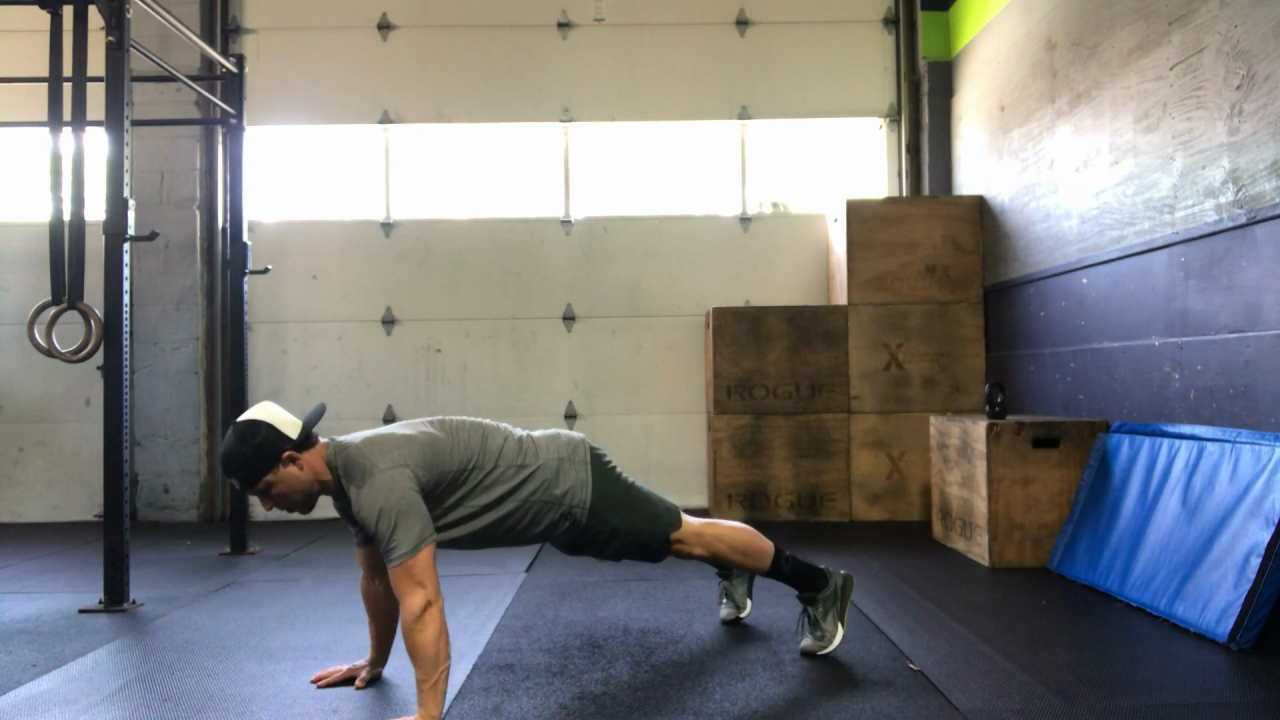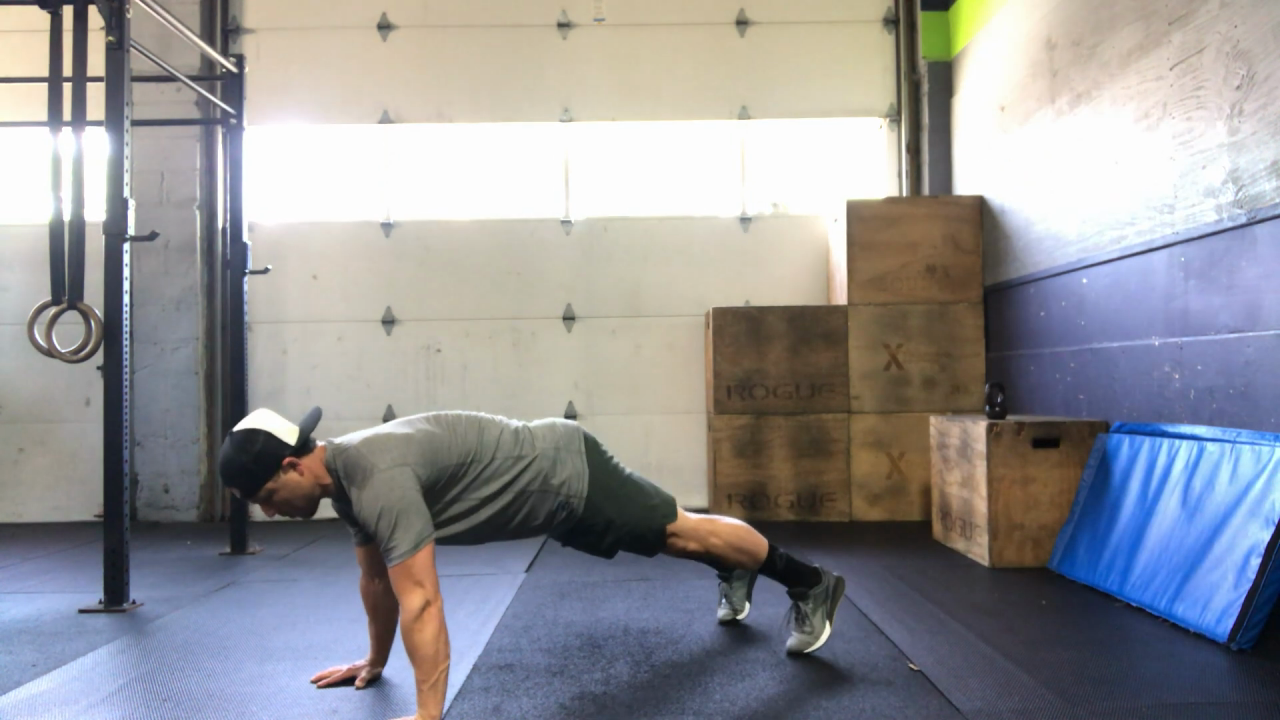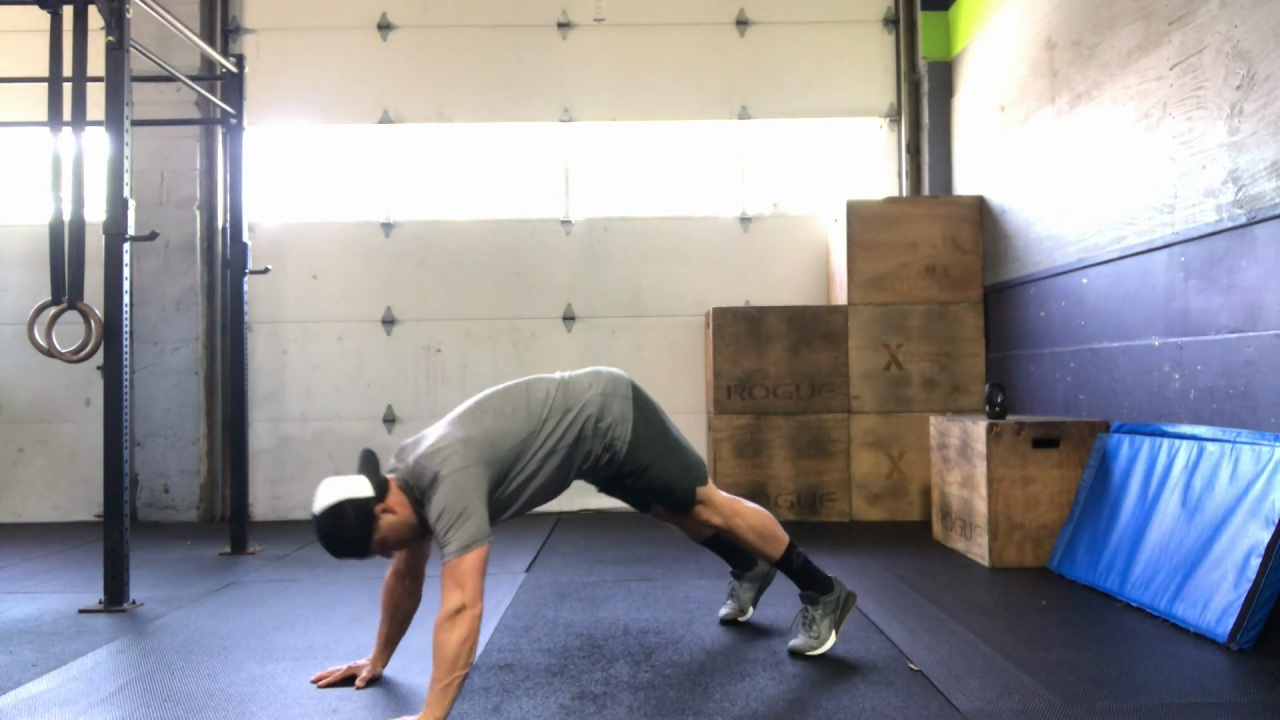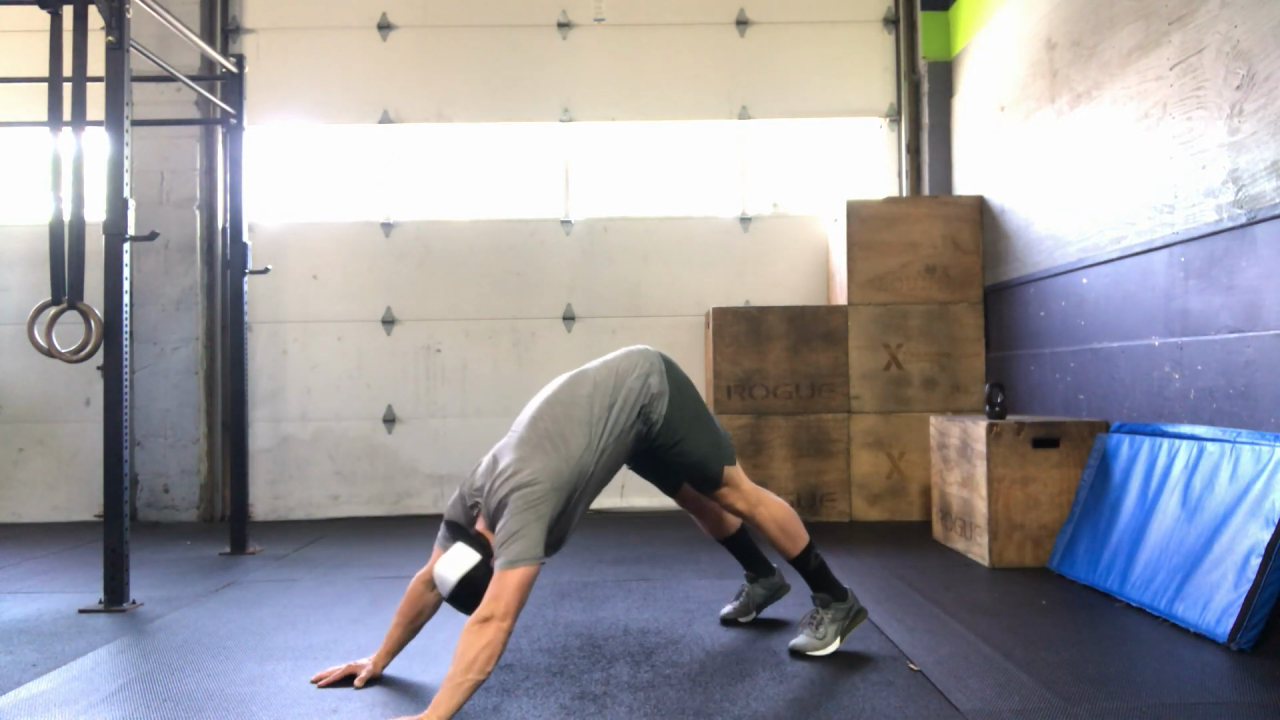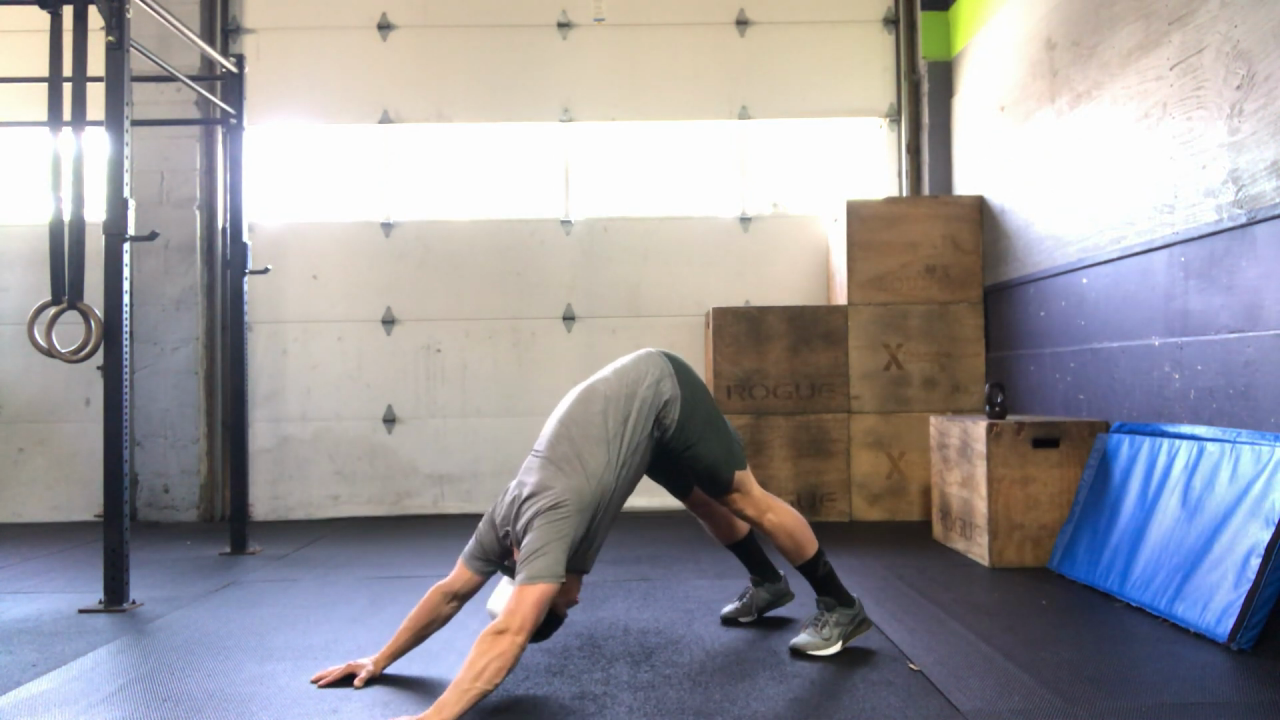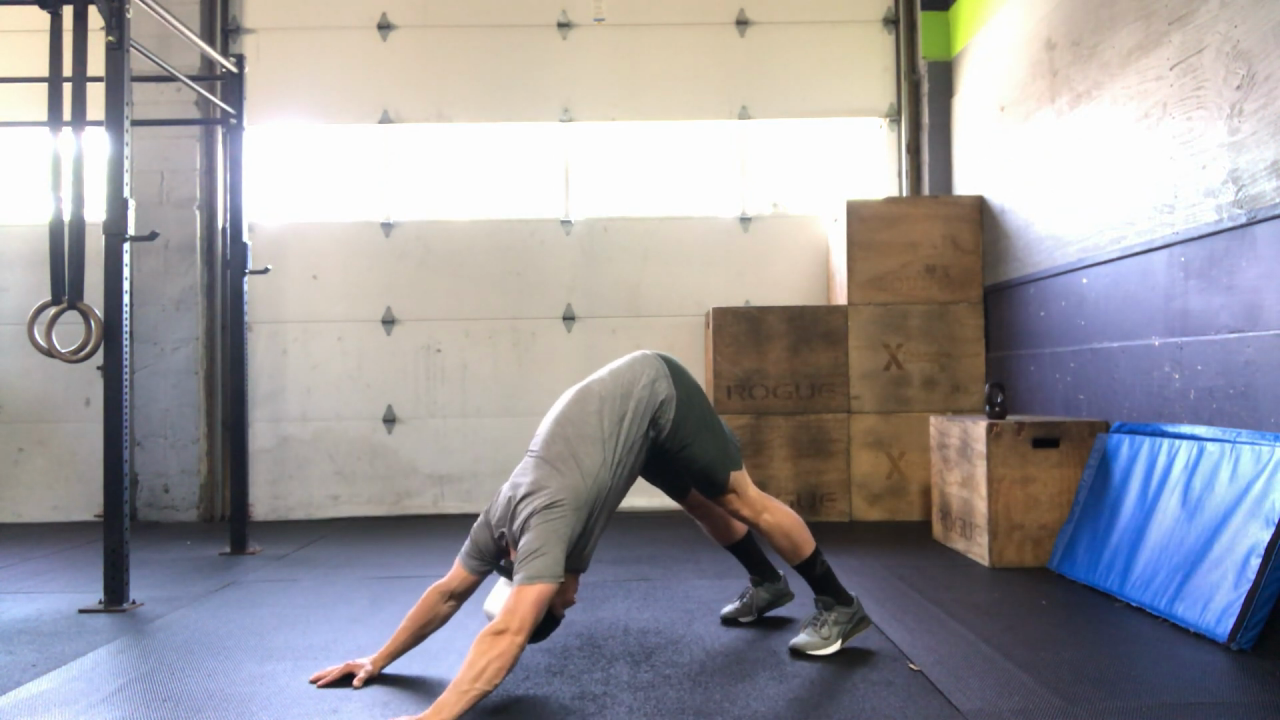
dt=0.7s
person 1, frame 1
left shoulder: (378, 482)
right shoulder: (346, 474)
left elbow: (421, 603)
right elbow: (376, 578)
right wrist: (373, 660)
left hip: (567, 485)
right hip: (553, 495)
left knee: (688, 538)
right knee: (672, 539)
left ankle: (819, 587)
right ankle: (733, 577)
person 1, frame 2
left shoulder: (377, 480)
right shoulder: (346, 476)
left elbow: (420, 602)
right elbow: (375, 578)
right wrist: (374, 660)
left hip: (563, 476)
right hip: (548, 480)
left knee: (681, 531)
right knee: (664, 532)
left ankle: (811, 586)
right ankle: (734, 574)
person 1, frame 3
left shoulder: (447, 483)
right shoulder: (405, 478)
left elbow: (461, 606)
right elbow: (404, 578)
right wrist: (375, 659)
left hip: (608, 416)
right hip: (591, 427)
left knee: (706, 506)
right knee: (673, 511)
left ankle: (823, 593)
right ankle: (749, 571)
person 1, frame 4
left shoulder: (522, 503)
right shoulder: (472, 496)
left elbow: (493, 620)
right elbow: (429, 580)
right wrist: (378, 659)
left hip: (649, 389)
right hip: (626, 403)
left knee: (736, 494)
right knee: (696, 498)
left ankle: (834, 600)
right ankle: (763, 578)
person 1, frame 5
left shoulder: (548, 522)
right shoulder: (506, 518)
left elbow: (507, 634)
right elbow: (449, 592)
right wrist: (379, 660)
left hip: (661, 391)
right hip: (636, 398)
left knee: (746, 500)
right knee: (705, 503)
left ankle: (840, 607)
right ankle: (768, 584)
person 1, frame 6
left shoulder: (545, 523)
right shoulder: (501, 517)
left elbow: (507, 633)
right elbow: (448, 591)
right wrist: (377, 660)
left hip: (655, 392)
right hip: (634, 401)
left knee: (741, 499)
right knee: (702, 504)
left ankle: (838, 606)
right ankle: (767, 583)
